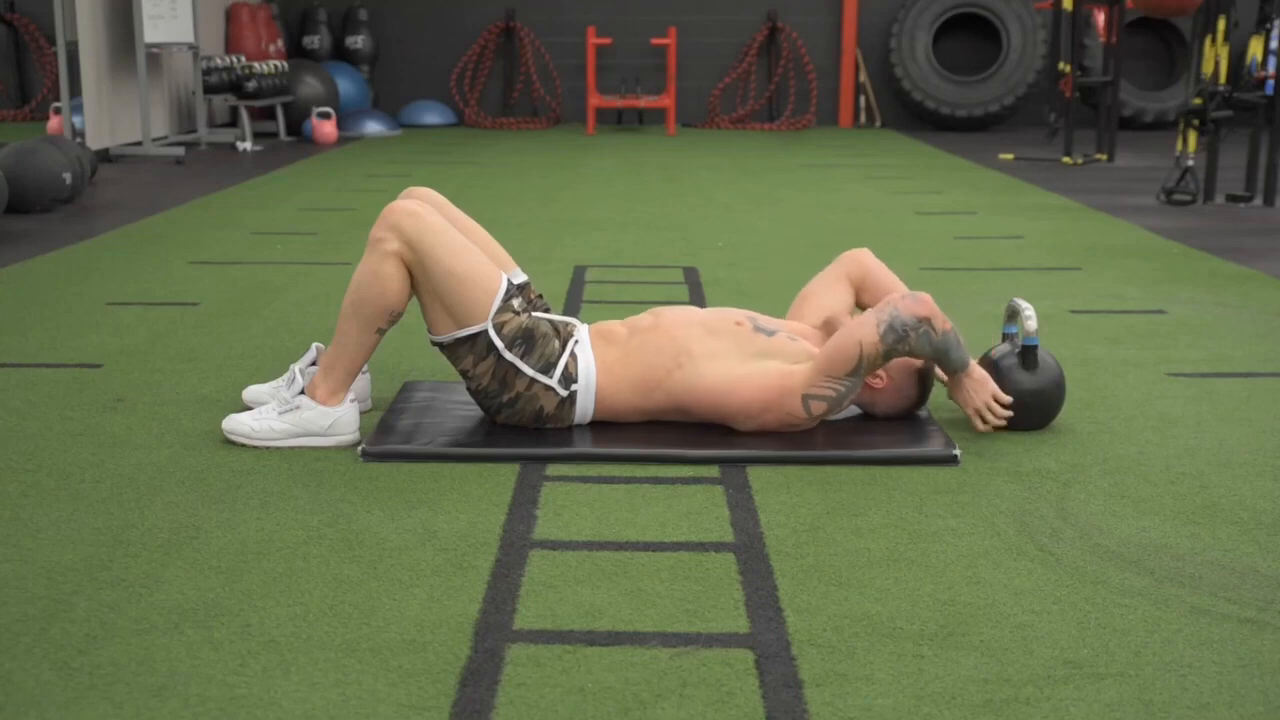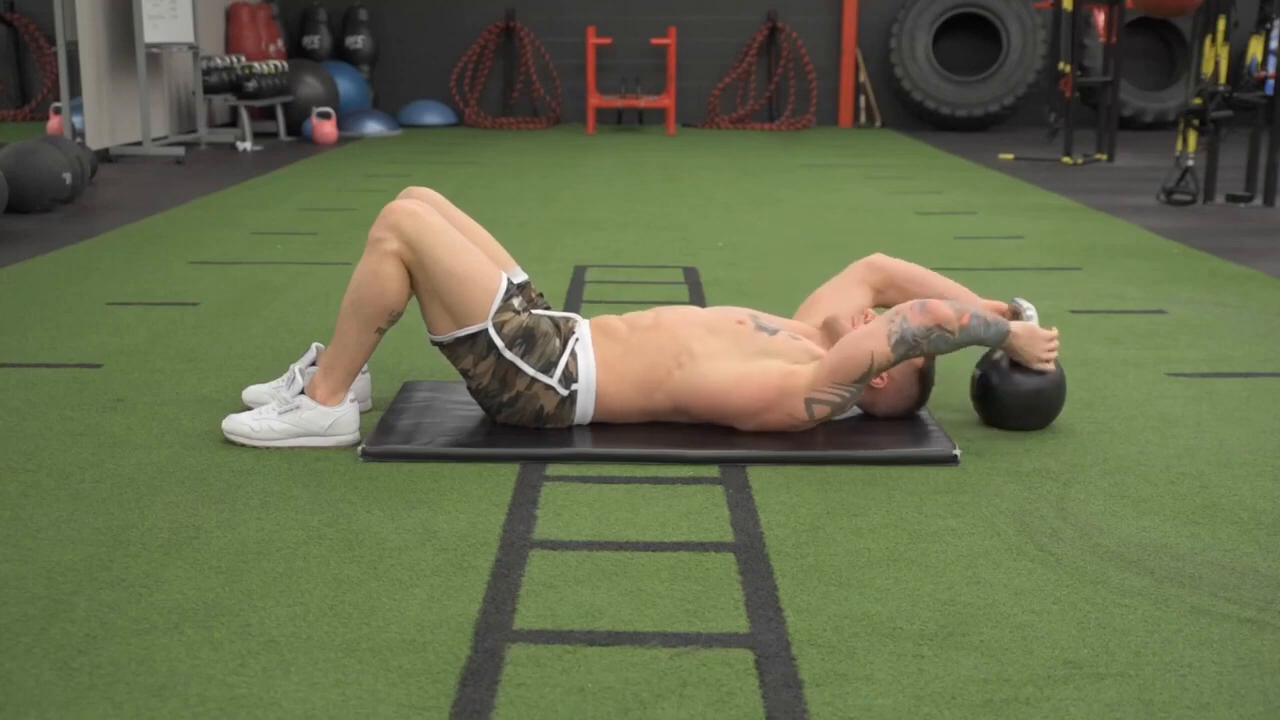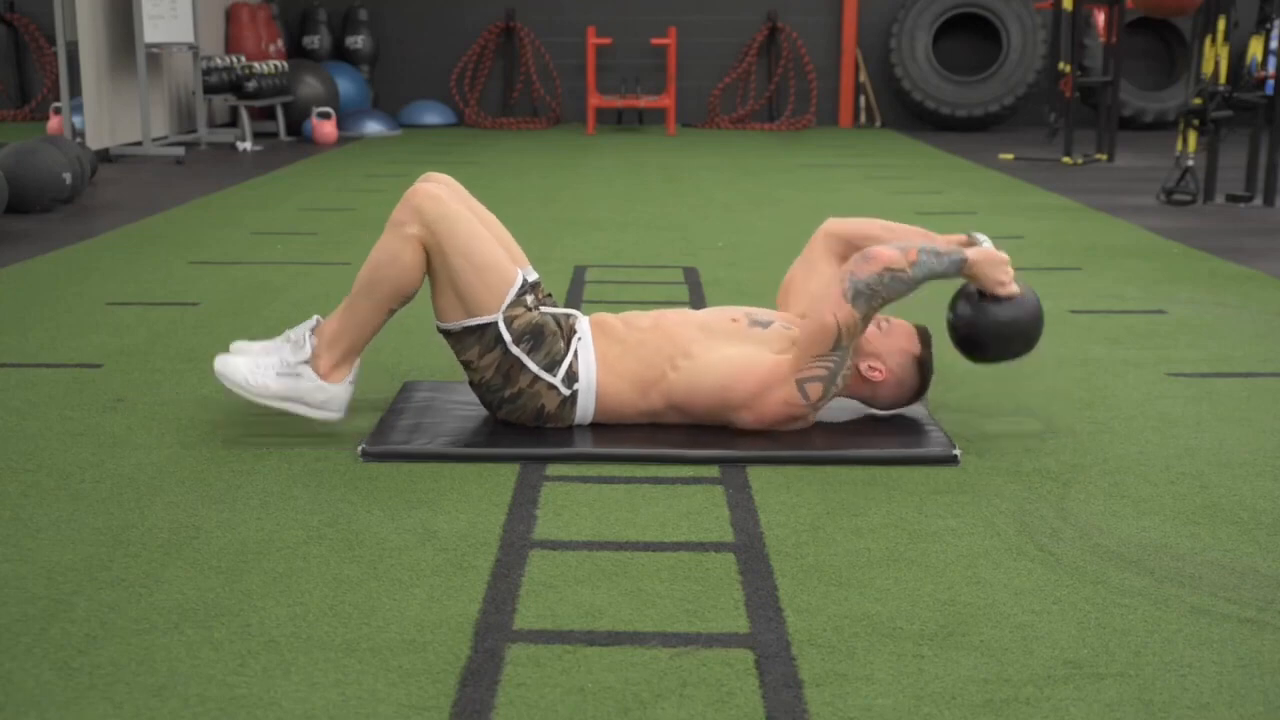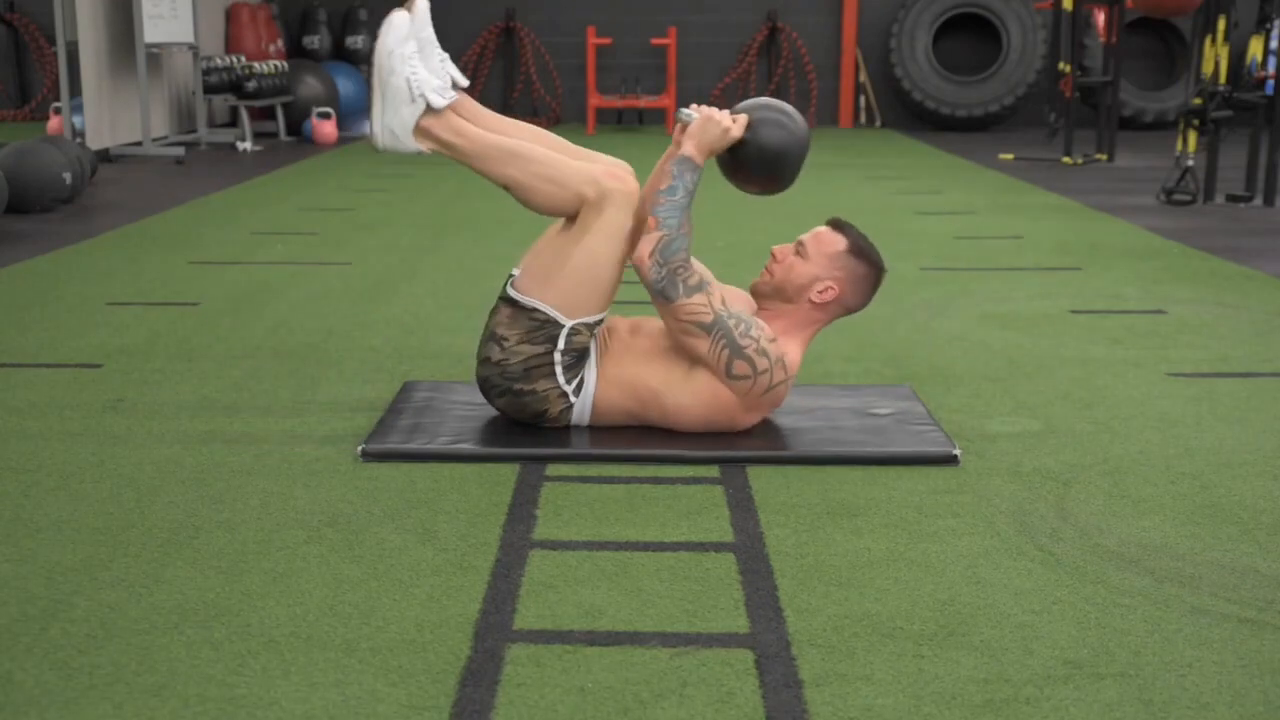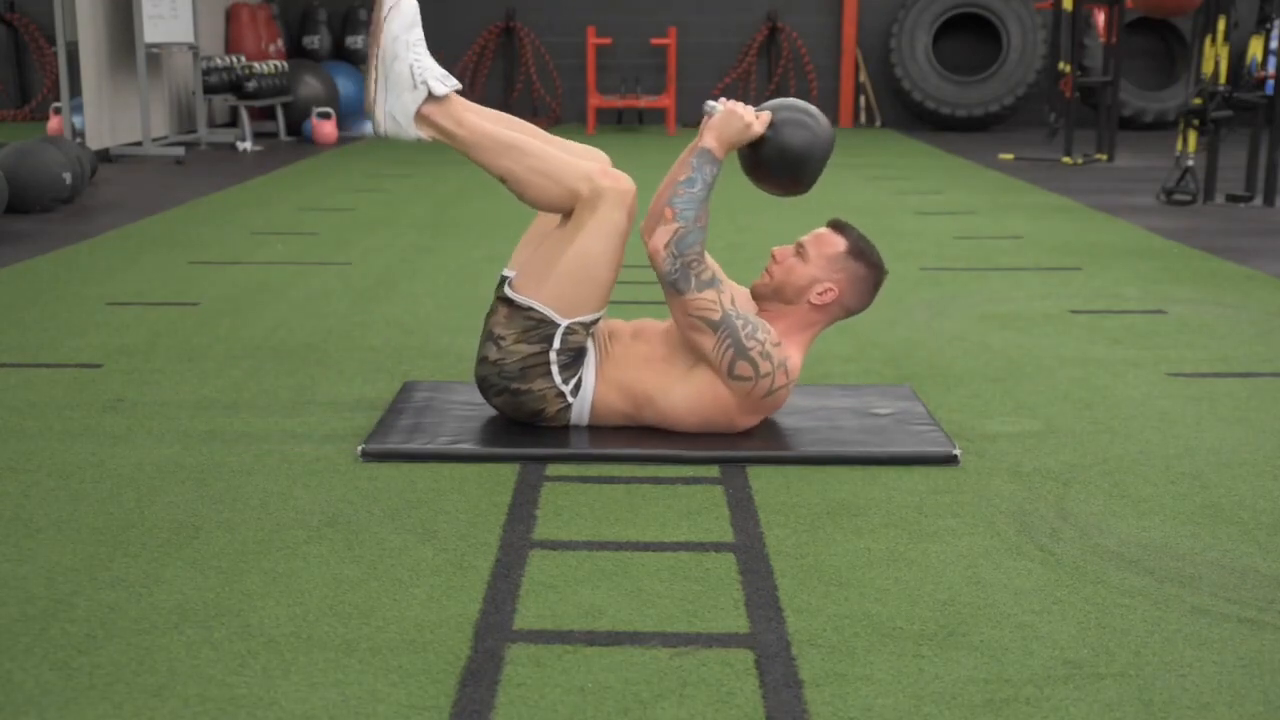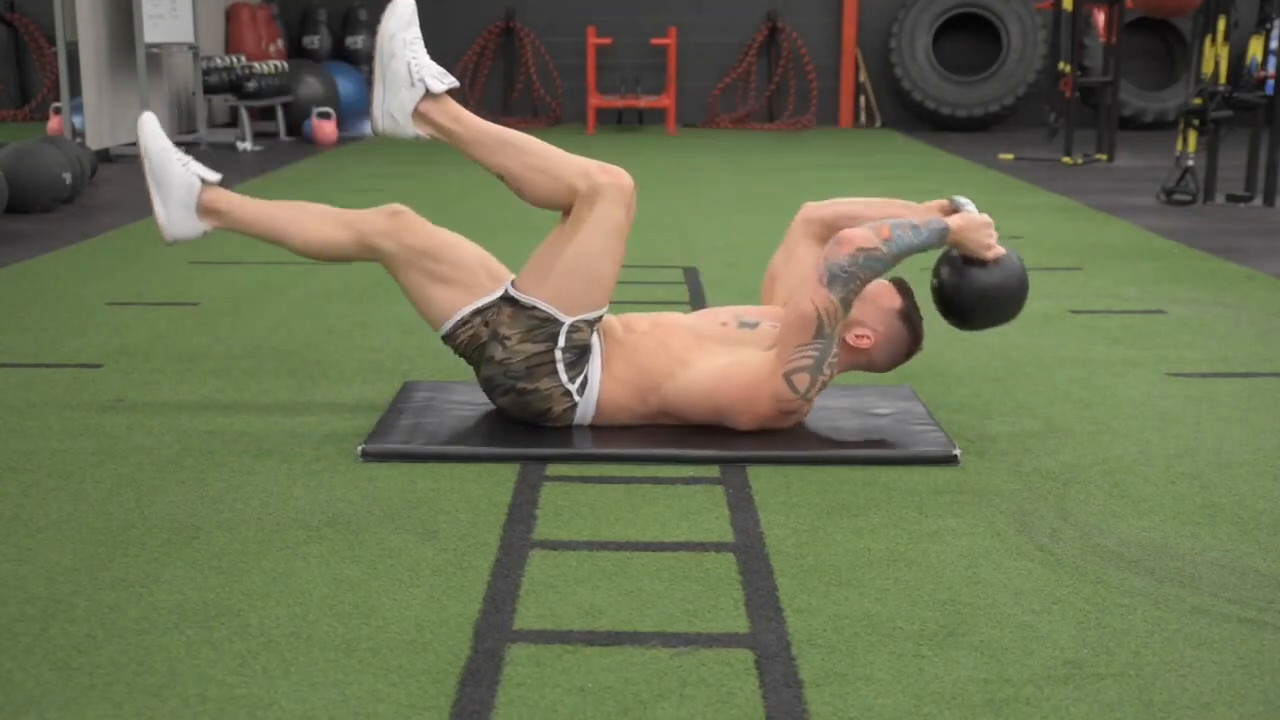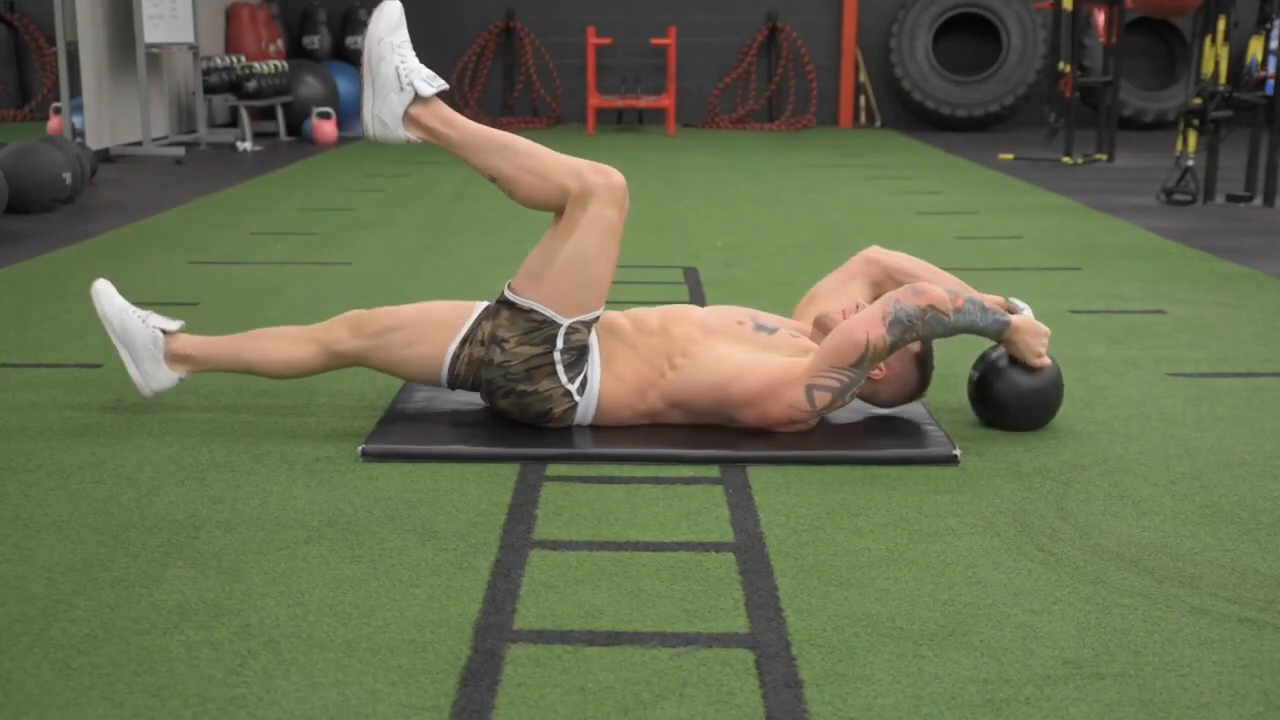
dt=0.7s
person 1, frame 1
left shoulder: (814, 394)
right shoulder: (804, 343)
left elbow: (913, 310)
right elbow: (856, 262)
left wrist: (961, 375)
right wrist: (955, 353)
left hip: (541, 383)
right hip: (554, 343)
left knee: (401, 227)
right knee: (415, 205)
left ankle: (324, 403)
right ankle: (335, 375)
person 1, frame 2
left shoulder: (815, 396)
right shoulder: (809, 340)
left elbow: (928, 318)
right elbow: (877, 268)
left wrist: (1005, 336)
right wrist: (989, 308)
left hip: (542, 381)
right hip: (558, 338)
left knee: (400, 225)
right knee: (414, 203)
left ankle: (324, 402)
right ankle: (338, 372)
person 1, frame 3
left shoulder: (804, 391)
right shoulder: (800, 339)
left elbow: (873, 267)
right elbow: (837, 238)
left wrist: (967, 256)
right wrist: (955, 245)
left hip: (541, 375)
right hip: (561, 344)
left knee: (430, 198)
right knee: (433, 197)
left ankle: (322, 373)
right ankle: (321, 350)
person 1, frame 4
left shoulder: (764, 364)
right shoulder: (751, 321)
left elbow: (653, 261)
right elbow: (646, 231)
left wrist: (694, 154)
right wrist: (687, 144)
left hip: (533, 375)
right hip: (547, 363)
left knee: (611, 187)
right knee: (608, 184)
left ankle: (423, 121)
right ankle: (439, 102)
person 1, frame 5
left shoulder: (763, 366)
right shoulder: (757, 320)
left elbow: (669, 249)
right elbow: (666, 226)
left wrist: (711, 145)
right wrist: (712, 138)
left hip: (530, 370)
right hip: (554, 358)
left knee: (607, 190)
right knee: (587, 168)
left ankle: (425, 107)
right ankle: (424, 100)
person 1, frame 6
left shoulder: (794, 384)
right shoulder: (783, 332)
left elbow: (849, 248)
right elbow: (814, 221)
left wrist: (946, 227)
right wrist: (939, 215)
left hip: (543, 372)
right hip: (545, 353)
left knee: (608, 186)
right knee: (388, 226)
left ankle: (427, 103)
right ankle: (205, 202)
person 1, frame 7
left shoulder: (805, 393)
right shoulder: (801, 343)
left elbow: (914, 303)
right elbow: (877, 262)
left wrist: (1002, 322)
right wrist: (1004, 307)
left hip: (544, 374)
right hip: (542, 357)
left knee: (601, 186)
right knee: (353, 329)
left ankle: (416, 109)
right ankle: (173, 354)
